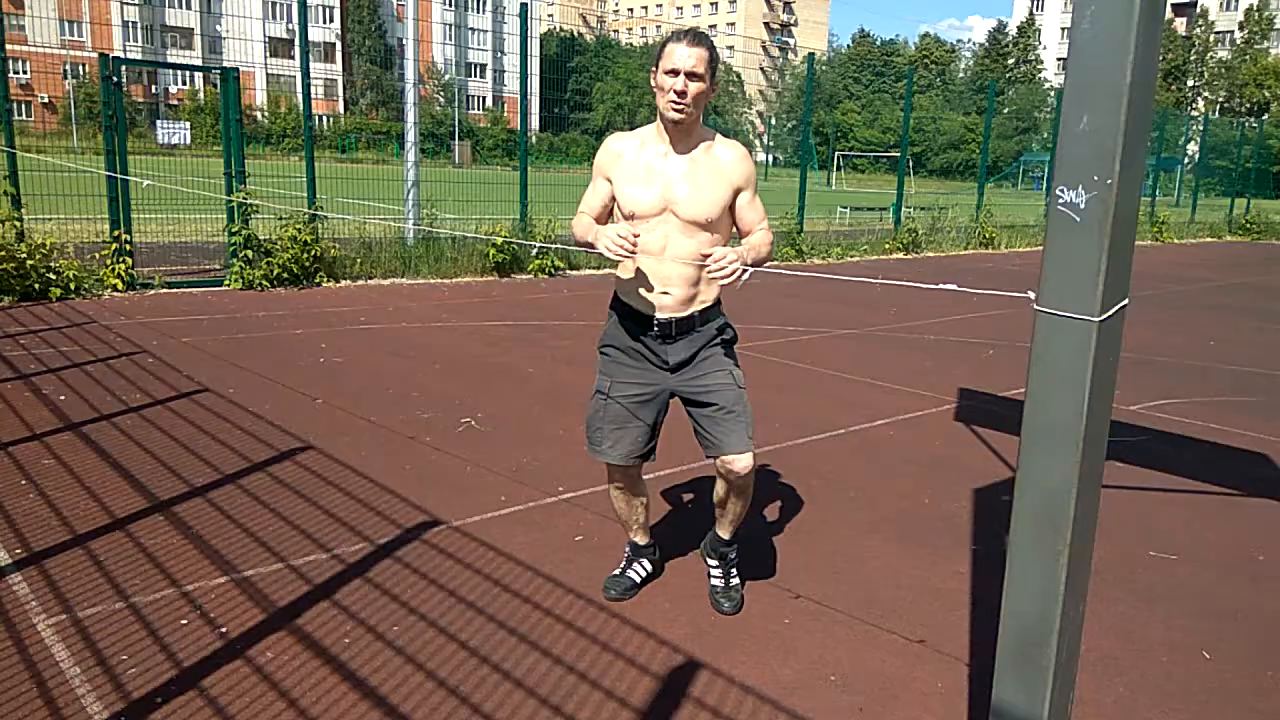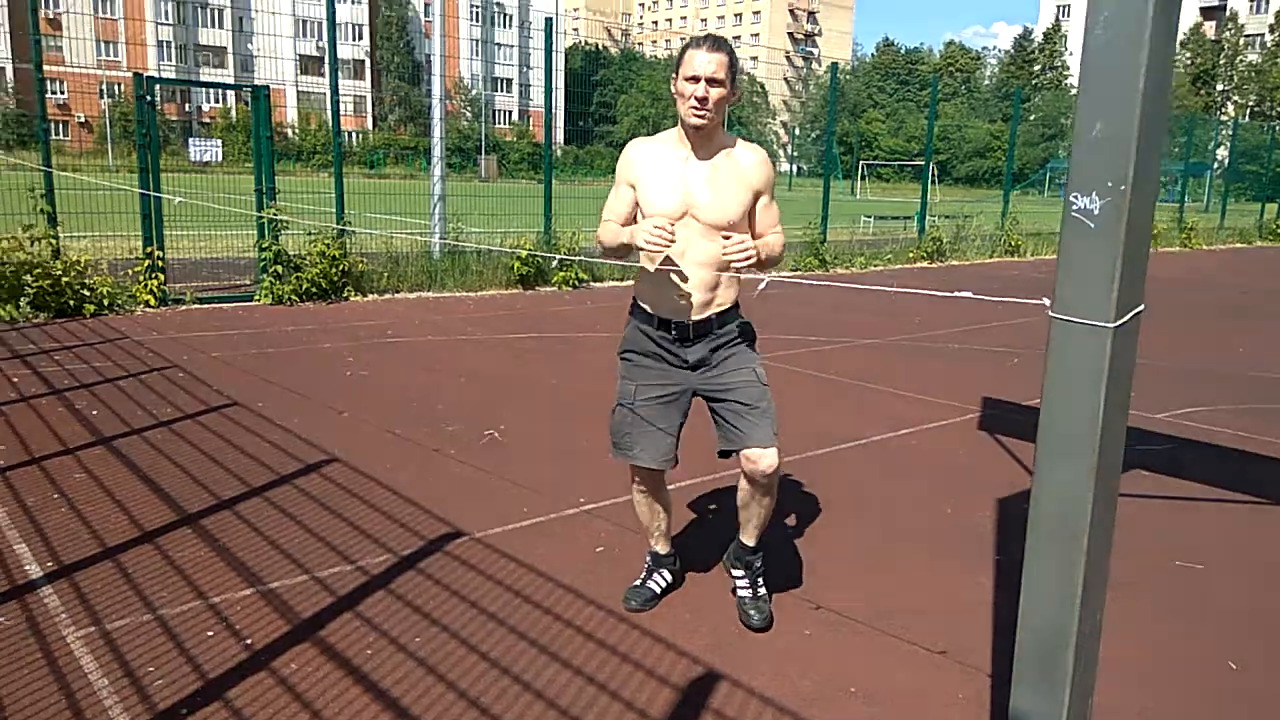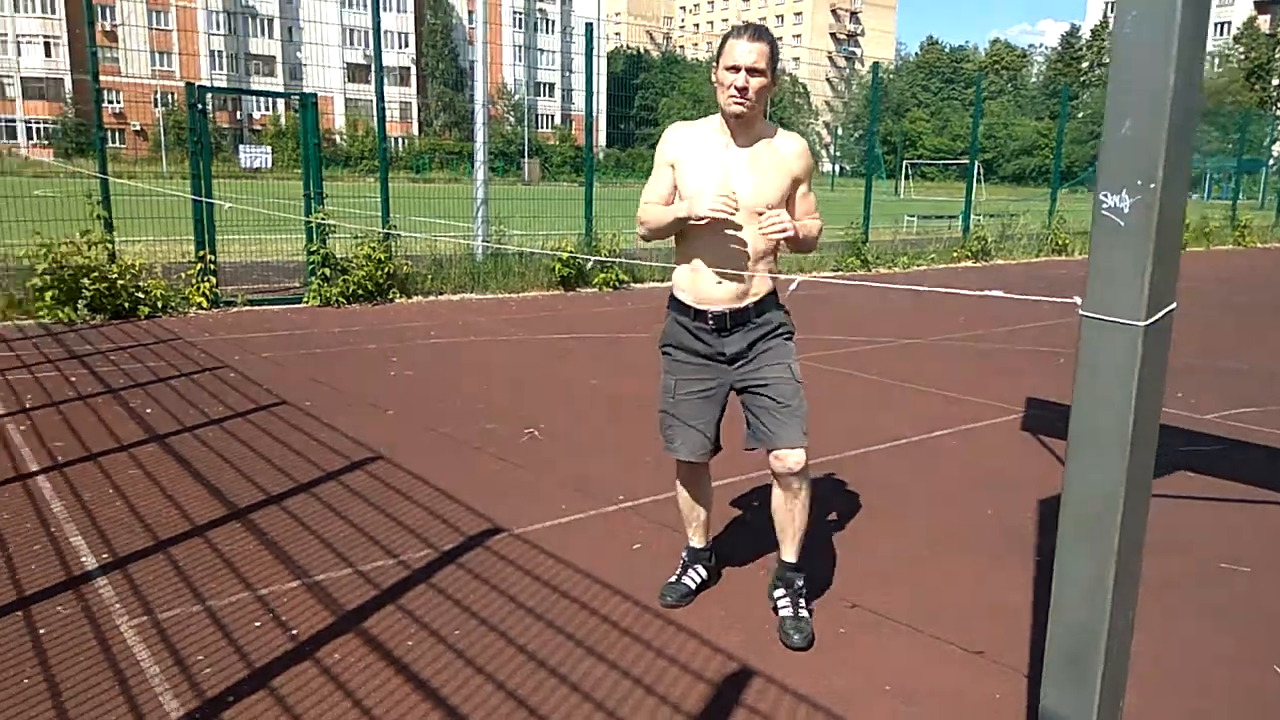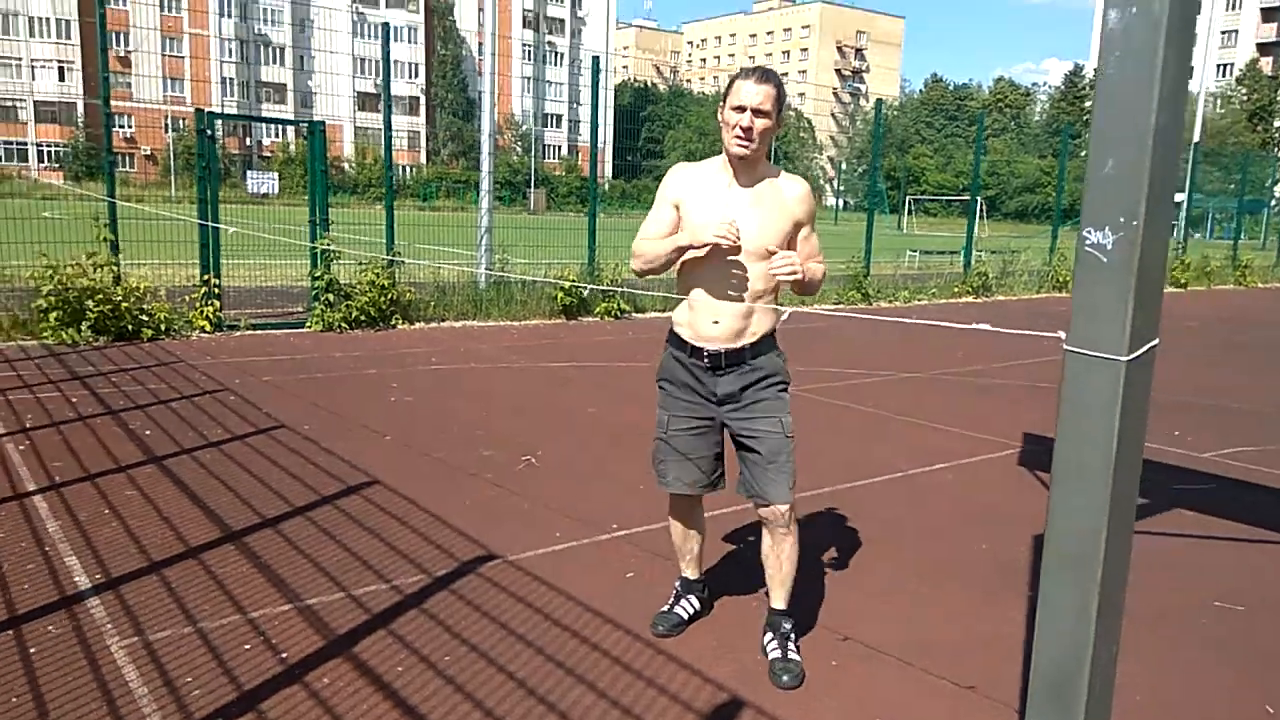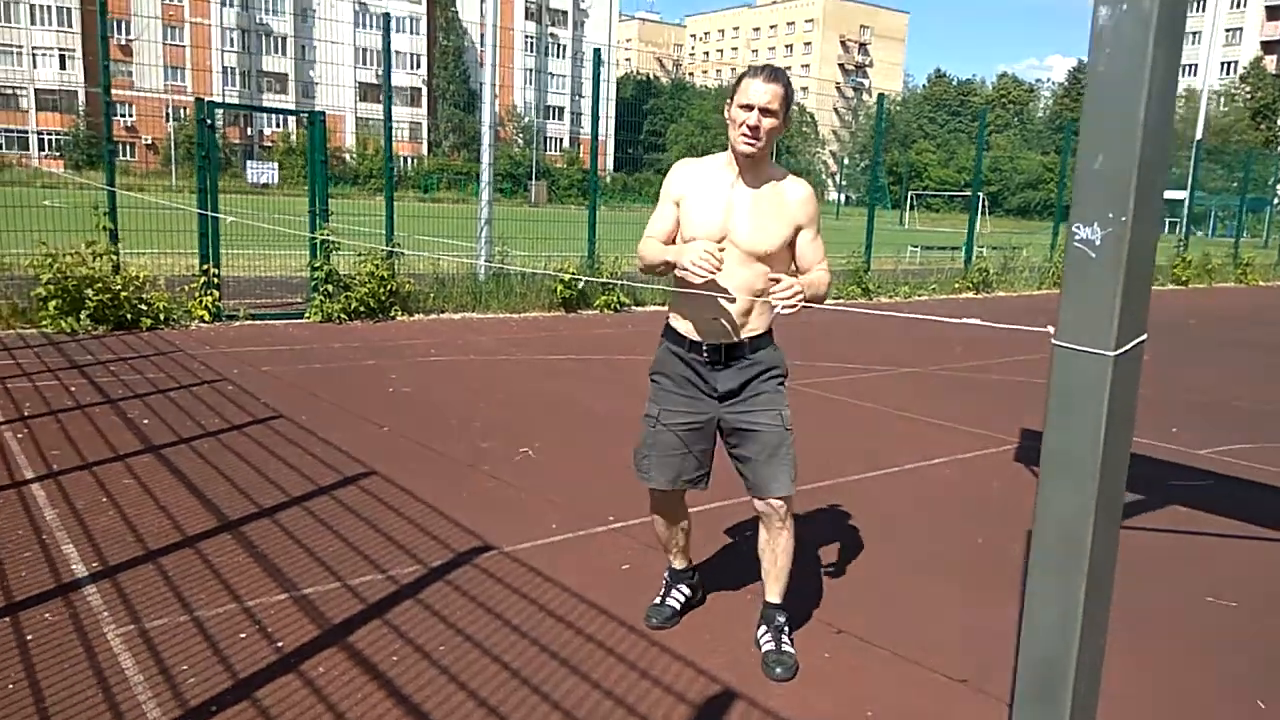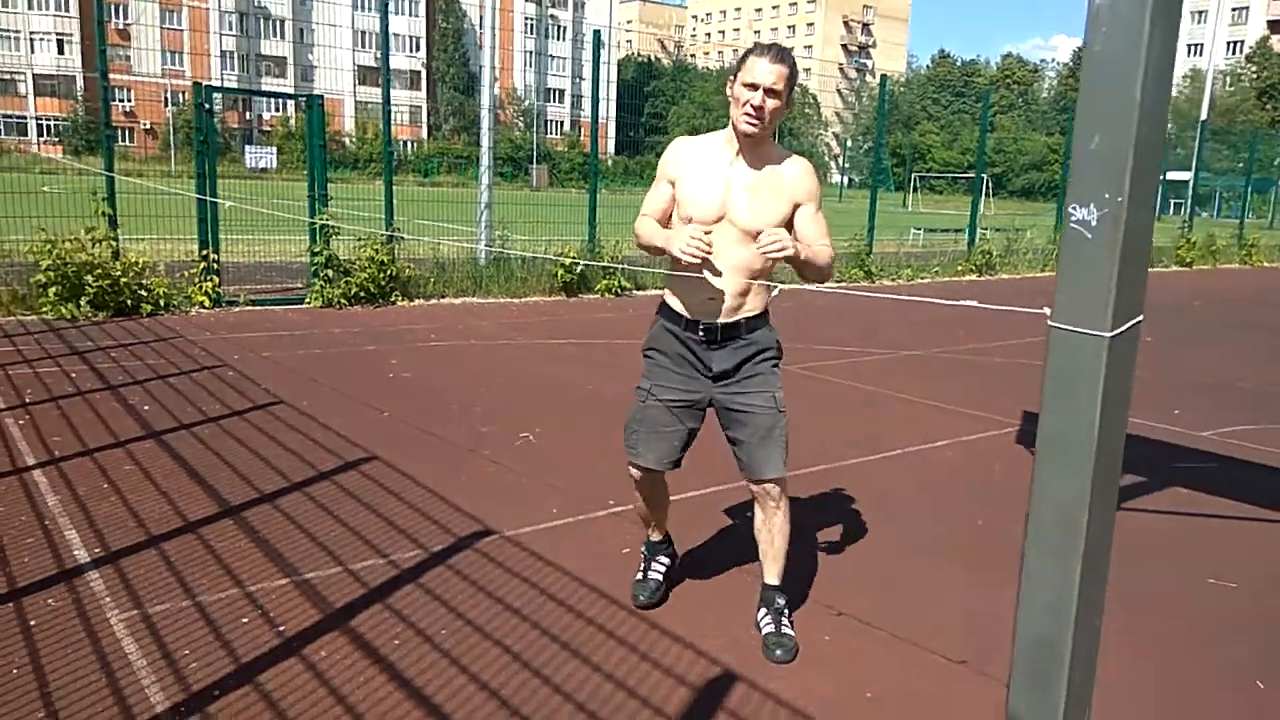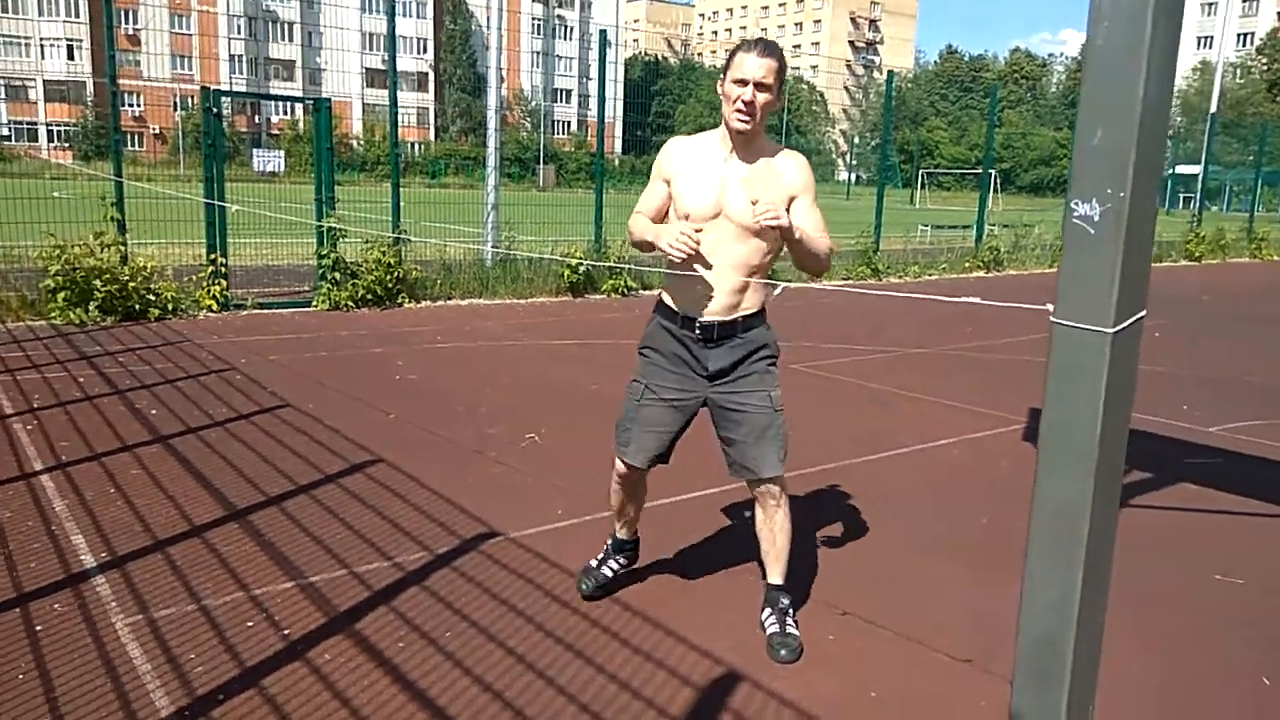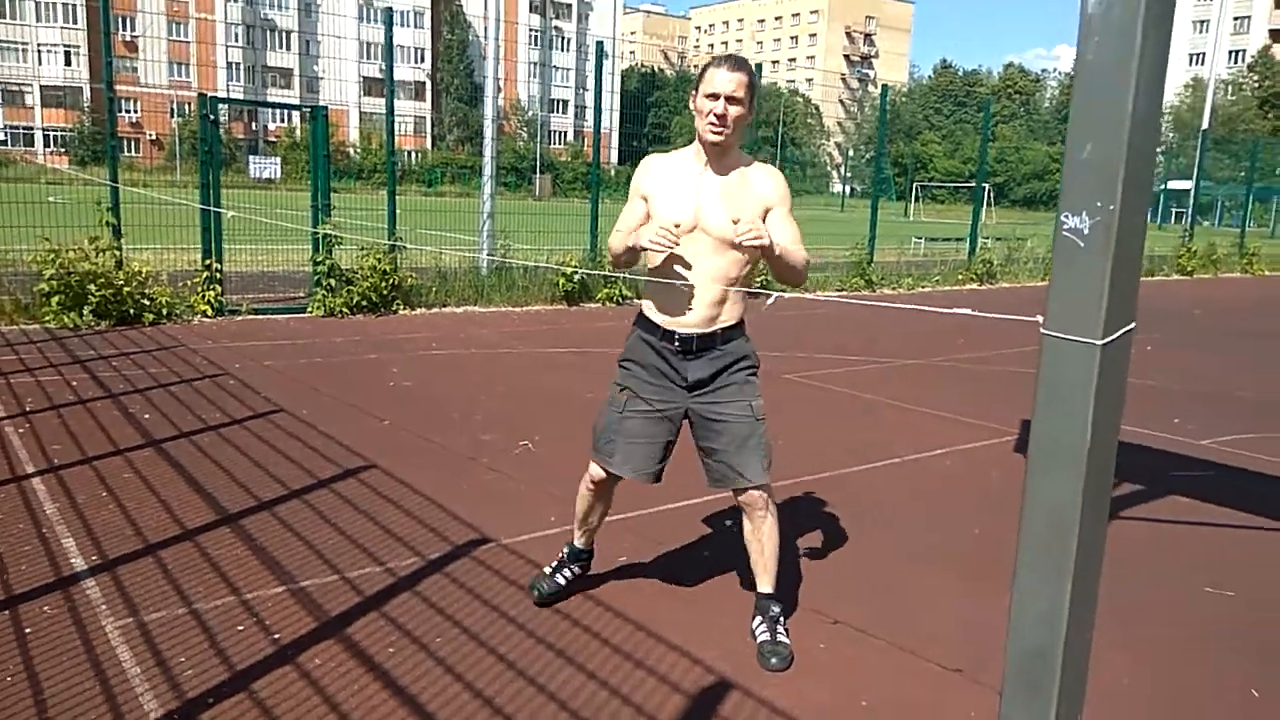
dt=0.1s
person 1, frame 1
left shoulder: (733, 159)
right shoulder: (618, 149)
left elbow: (761, 238)
right elbow: (583, 222)
left wrist: (742, 257)
right wrist: (601, 238)
left hip: (705, 334)
right hip: (630, 333)
left knee: (738, 466)
right knee: (619, 461)
left ankle: (721, 547)
right ankle: (641, 551)
person 1, frame 2
left shoulder: (752, 162)
right shoulder: (639, 155)
left elbow: (773, 239)
right elbow: (606, 232)
left wrist: (757, 250)
right wrist: (634, 235)
left hip: (724, 337)
right hip: (651, 337)
left knee: (762, 464)
right knee: (645, 467)
left ankle: (746, 557)
right ankle: (662, 561)
person 1, frame 3
left shoulder: (792, 151)
right shoulder: (679, 139)
left elbow: (811, 230)
right elbow: (644, 224)
left wrist: (795, 229)
right wrist: (686, 208)
left hip: (761, 327)
right hip: (689, 327)
left knee: (789, 461)
right knee: (689, 459)
left ankle: (789, 581)
right ankle: (700, 558)
person 1, frame 4
left shoulder: (794, 193)
right shoulder: (683, 179)
left elbow: (815, 274)
right elbow: (639, 261)
left wrist: (799, 271)
right wrist: (689, 238)
left hip: (757, 369)
right hip: (686, 364)
left knee: (776, 508)
right knee: (682, 492)
left ankle: (779, 625)
right ankle: (692, 588)
person 1, frame 5
left shoulder: (797, 196)
right shoulder: (686, 175)
left elbow: (822, 281)
right elbow: (646, 253)
left wrist: (802, 288)
right wrist: (677, 257)
left hip: (753, 364)
right hip: (681, 358)
left knee: (774, 502)
right knee: (663, 487)
left ankle: (773, 618)
right ankle: (682, 578)
person 1, frame 6
left shoulder: (797, 175)
right shoulder: (683, 153)
left elbow: (824, 264)
right elbow: (643, 225)
left wrist: (797, 251)
right wrist: (668, 239)
left hip: (749, 345)
right hip: (676, 337)
left knee: (768, 484)
right knee: (643, 465)
left ankle: (773, 601)
right ankle: (659, 551)
person 1, frame 7
left shoulder: (792, 169)
right shoulder: (678, 152)
left elbow: (820, 262)
right elbow: (637, 230)
left wrist: (790, 231)
right wrist: (659, 229)
left hip: (746, 344)
right hip: (673, 334)
left knee: (769, 482)
right knee: (628, 461)
left ankle: (777, 600)
right ankle: (620, 548)
person 1, frame 8
left shoulder: (766, 182)
right shoulder: (654, 170)
left elbow: (798, 274)
right elbow: (615, 251)
left wrist: (768, 247)
right wrist: (637, 239)
left hip: (723, 356)
right hip: (652, 349)
left knee: (754, 492)
right knee: (601, 472)
left ankle: (768, 609)
right ankle: (577, 556)
